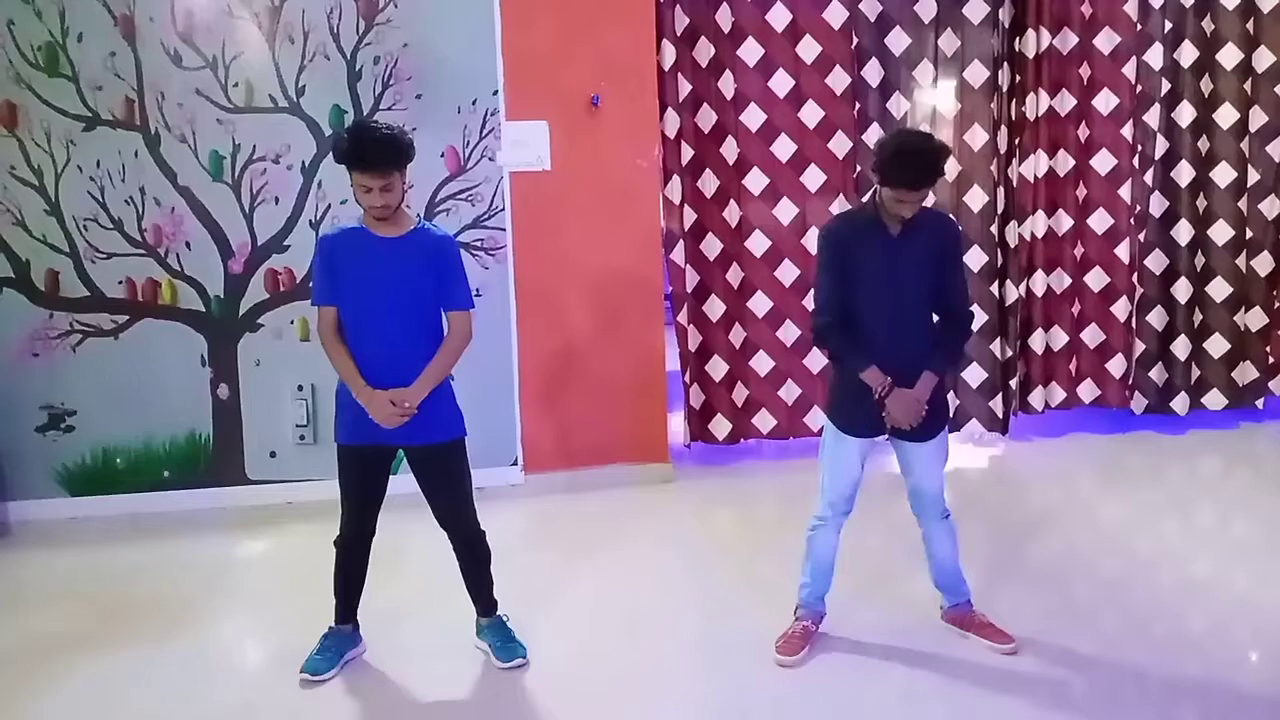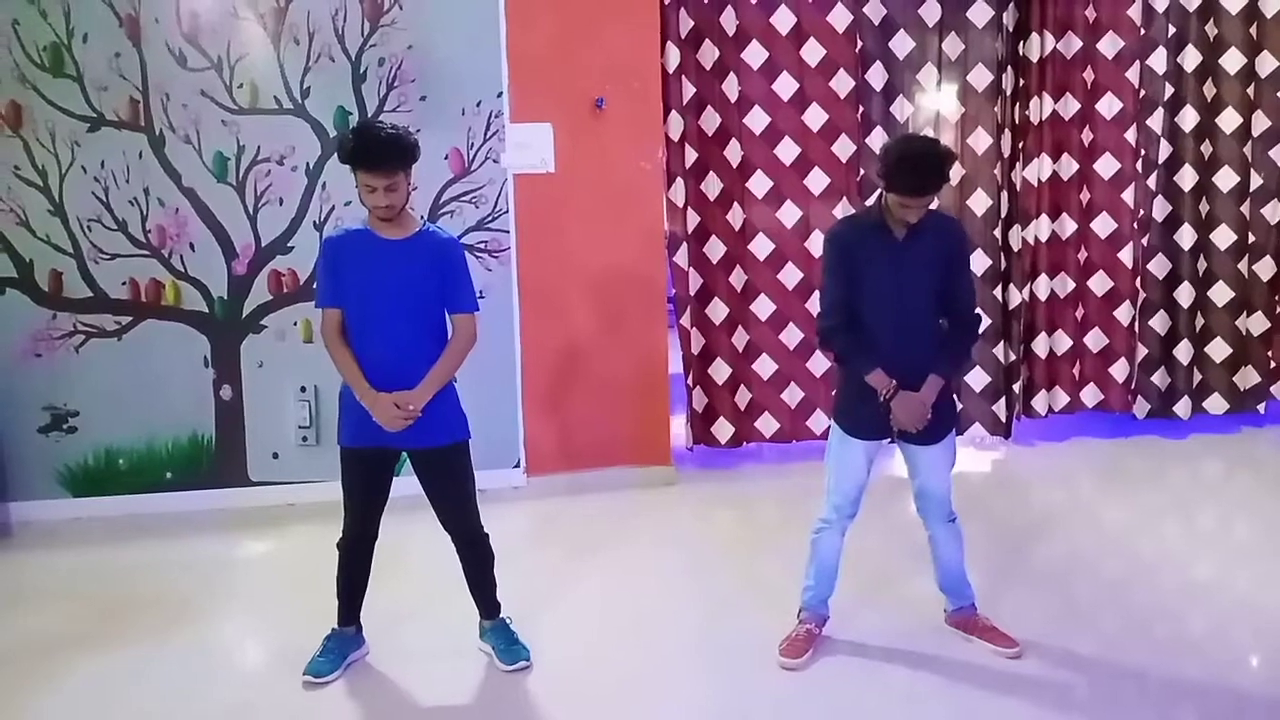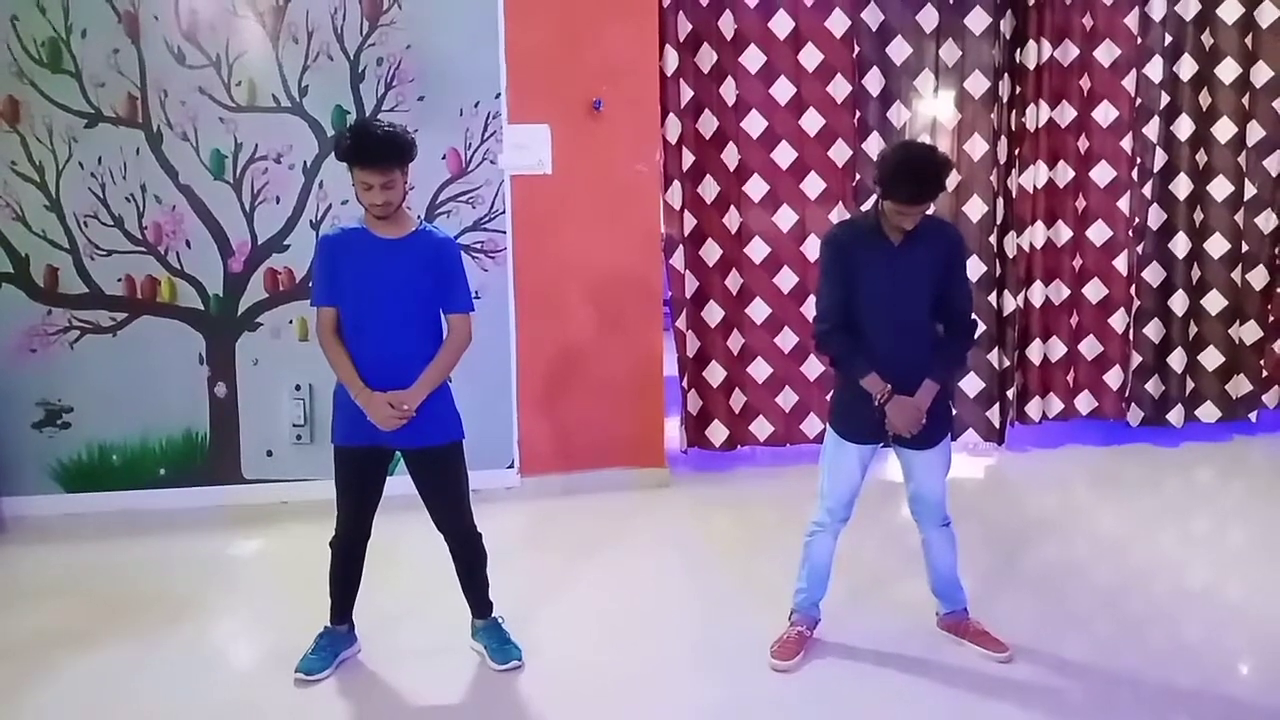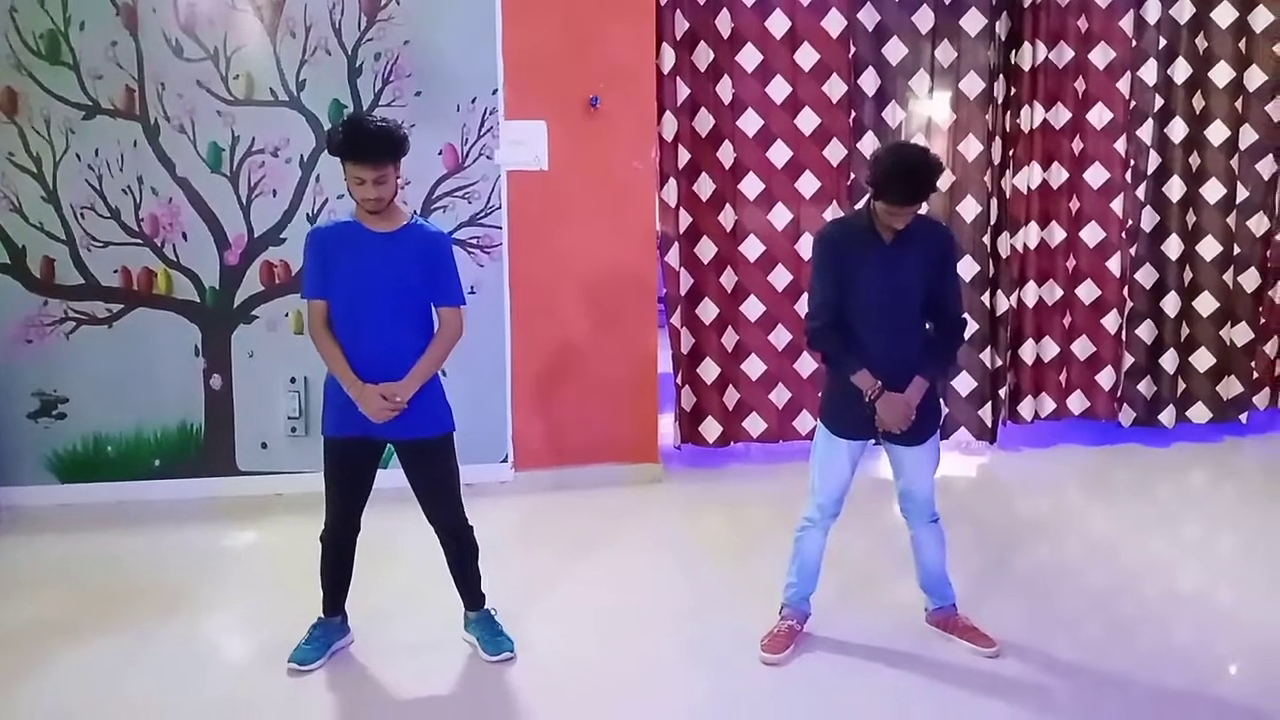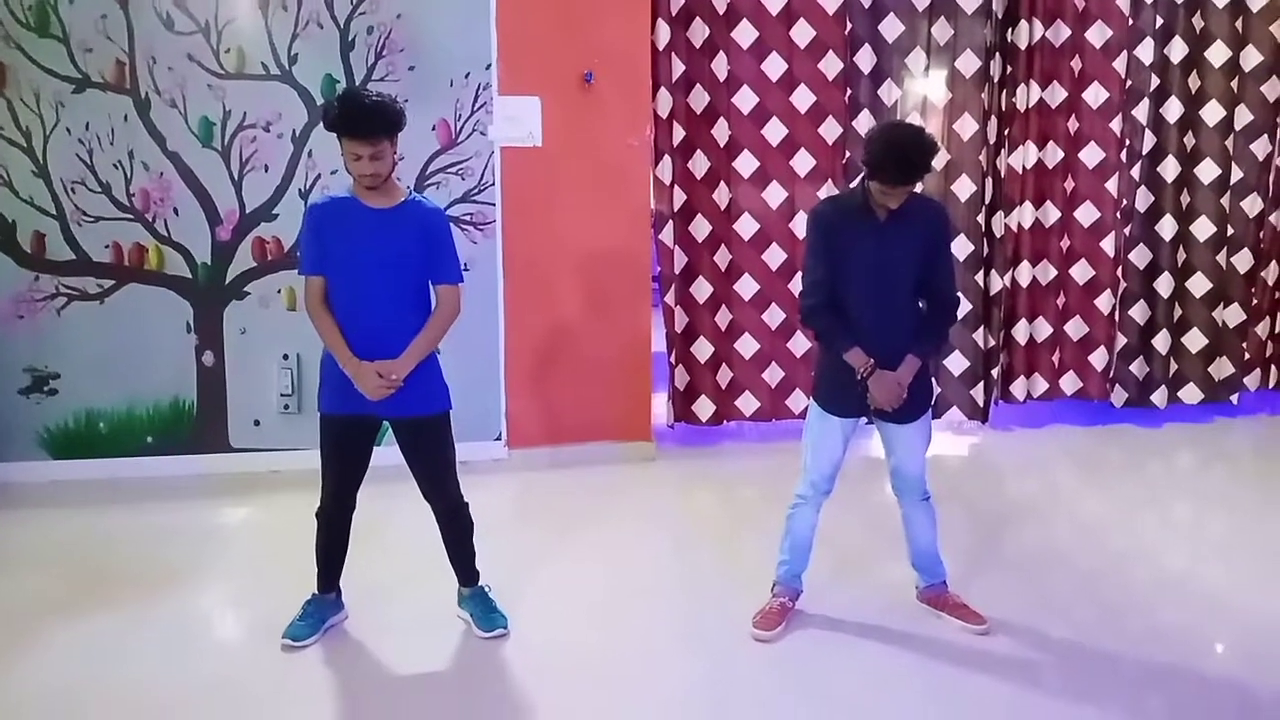
dt=0.7s
person 1, frame 1
left shoulder: (438, 246)
right shoulder: (334, 248)
left elbow: (461, 330)
right elbow: (328, 330)
left wrist: (415, 393)
right wrist: (368, 397)
left hip: (433, 416)
right hip: (359, 418)
left knee: (462, 525)
right knee: (354, 530)
left ankle: (489, 621)
right ankle: (344, 630)
person 1, frame 2
left shoulder: (443, 248)
right shoulder: (338, 250)
left elbow: (465, 332)
right elbow: (332, 333)
left wrist: (419, 396)
right wrist: (372, 400)
left hip: (437, 418)
right hip: (363, 420)
left knee: (466, 528)
right knee: (356, 533)
left ankle: (492, 623)
right ankle: (347, 632)
person 1, frame 3
left shoulder: (440, 248)
right shoulder: (334, 248)
left elbow: (460, 332)
right elbow: (327, 331)
left wrist: (412, 397)
right wrist: (367, 399)
left hip: (431, 417)
right hip: (357, 419)
left knee: (459, 527)
right knee: (350, 531)
left ankle: (485, 623)
right ankle: (339, 630)
person 1, frame 4
left shoulder: (431, 242)
right shoulder: (324, 242)
left elbow: (451, 326)
right elbow: (318, 324)
left wrist: (404, 389)
right wrist: (359, 391)
left hip: (422, 410)
right hip: (347, 410)
left knee: (450, 519)
right knee: (339, 524)
left ankle: (477, 614)
right ankle: (332, 621)
person 1, frame 5
left shoulder: (429, 219)
right shoulder: (322, 217)
left elbow: (449, 304)
right elbow: (315, 301)
left wrist: (400, 368)
right wrist: (355, 369)
left hip: (418, 388)
right hip: (344, 388)
left knee: (446, 497)
right knee: (335, 500)
left ankle: (472, 591)
right ankle: (326, 598)
person 2, frame 1
left shoulder: (942, 233)
right shoulder: (840, 234)
left elbow: (957, 322)
right elbow: (828, 328)
left wrist: (919, 390)
right wrist: (885, 389)
left hip: (922, 398)
right hip: (856, 398)
left knee: (933, 508)
right knee: (831, 511)
left ankle: (958, 606)
right ankle: (808, 613)
person 2, frame 2
left shoulder: (948, 236)
right shoulder: (845, 237)
left elbow: (963, 325)
right elbow: (833, 330)
left wrist: (926, 393)
right wrist: (891, 392)
left hip: (929, 400)
right hip: (861, 401)
left knee: (939, 511)
right knee: (835, 514)
left ankle: (962, 609)
right ankle: (811, 616)
person 2, frame 3
left shoulder: (946, 242)
right shoulder: (843, 242)
left elbow: (959, 331)
right elbow: (830, 334)
left wrist: (922, 398)
right wrist: (886, 397)
left hip: (925, 405)
right hip: (857, 405)
left knee: (934, 516)
right knee: (829, 517)
left ankle: (954, 613)
right ankle: (803, 619)
person 2, frame 4
left shoulder: (937, 241)
right shoulder: (835, 240)
left elbow: (949, 329)
right elbow: (822, 331)
left wrist: (912, 394)
right wrist: (875, 393)
left hip: (914, 401)
right hip: (848, 401)
left knee: (922, 512)
right knee: (819, 513)
left ankle: (942, 609)
right ankle: (793, 613)
person 2, frame 5
left shoulder: (931, 220)
right shoulder: (829, 217)
left elbow: (943, 308)
right elbow: (816, 309)
left wrist: (904, 372)
right wrist: (868, 371)
left hip: (907, 379)
right hip: (841, 378)
left knee: (914, 489)
right knee: (812, 490)
left ankle: (934, 587)
right ankle: (785, 591)
